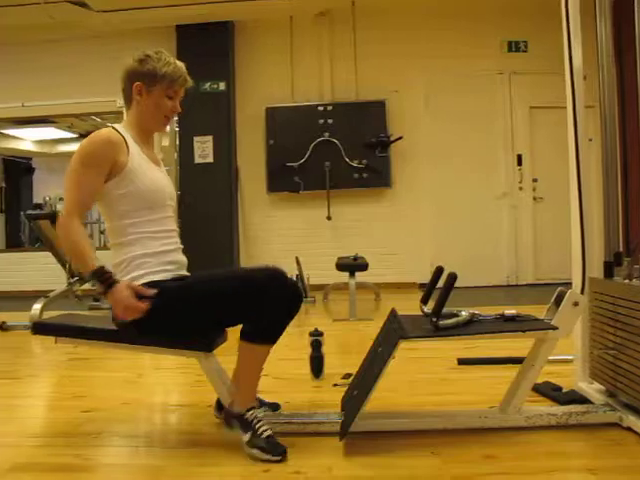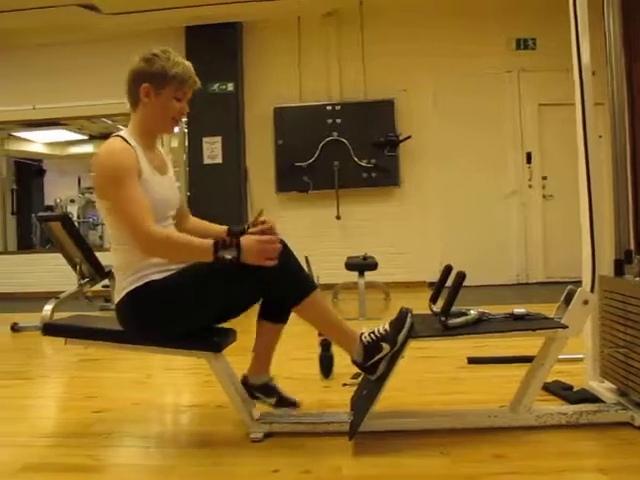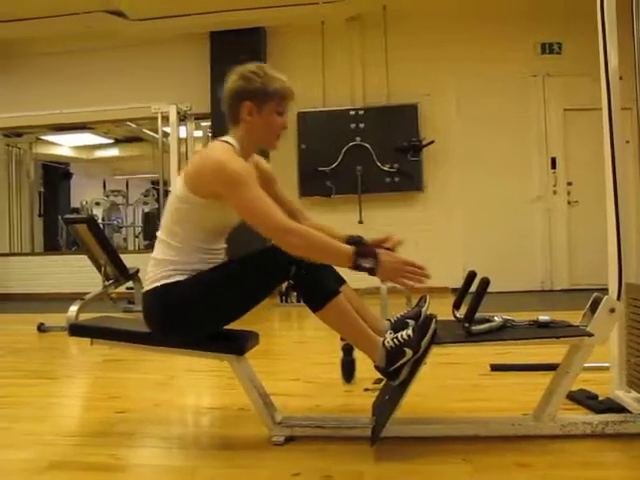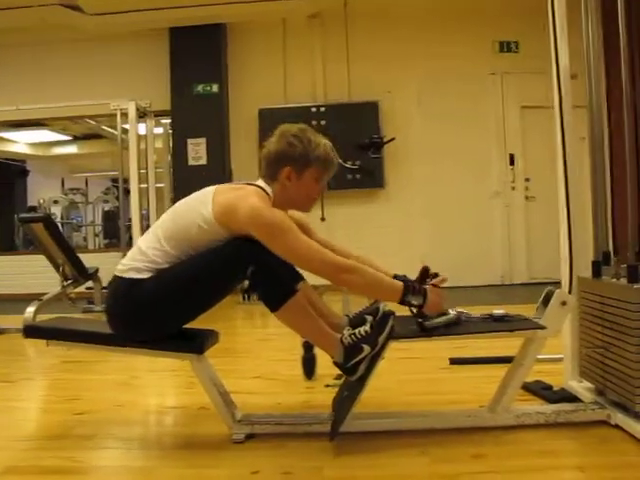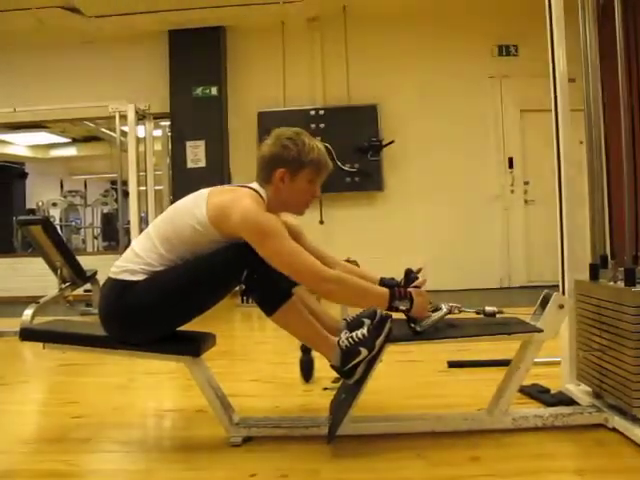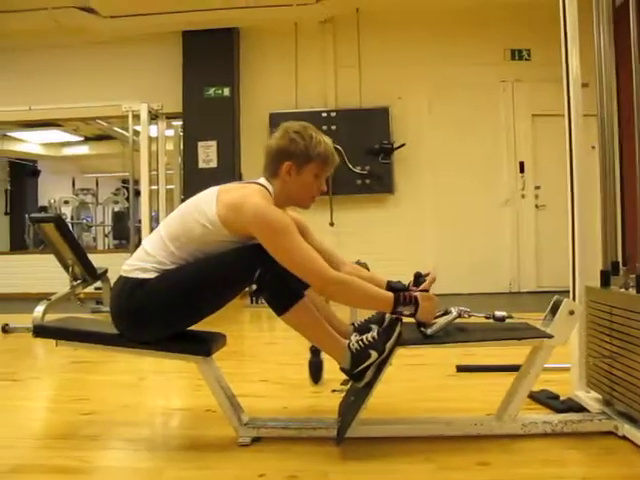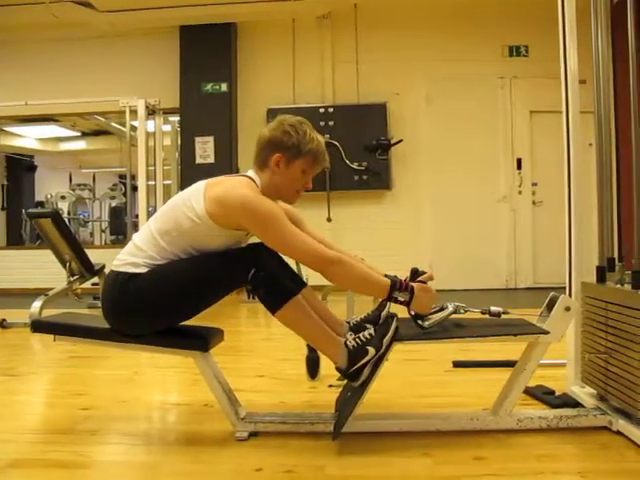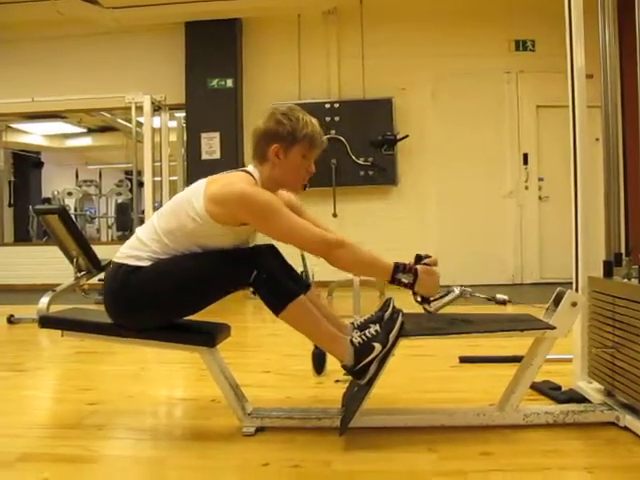
dt=0.5s
person 1, frame 1
left shoulder: (150, 151)
right shoulder: (107, 143)
right elbow: (68, 223)
right wrist: (109, 285)
left hip: (170, 290)
right hip: (147, 298)
left knee: (280, 292)
right knee: (275, 286)
left ankle: (237, 396)
right ankle: (242, 411)
person 1, frame 2
left shoulder: (159, 155)
right shoulder: (116, 156)
left elbow: (183, 224)
right elbow: (148, 238)
left wrist: (237, 234)
right wrist: (233, 251)
left hip: (170, 290)
right hip: (144, 302)
left knee: (270, 259)
right knee: (271, 259)
left ankle: (257, 379)
right ankle: (360, 349)
person 1, frame 3
left shoulder: (253, 166)
right shoulder: (222, 162)
left elbow: (301, 219)
right elbow: (286, 234)
left wrist: (362, 245)
right wrist: (369, 261)
left hip: (196, 289)
right hip: (170, 301)
left knee: (307, 255)
right knee: (290, 258)
left ankle: (384, 332)
right ankle: (384, 354)
person 1, frame 4
left shoulder: (273, 208)
right shoulder: (255, 209)
left elbow: (344, 258)
right elbow: (339, 272)
left wrist: (406, 282)
right wrist: (414, 296)
left hip: (153, 292)
right hip: (132, 301)
left knee: (268, 261)
right knee: (254, 257)
left ankle: (343, 328)
right ankle: (343, 351)
person 1, frame 5
left shoulder: (271, 215)
right shoulder: (248, 211)
left elbow: (332, 266)
right elbow: (322, 282)
left wrist: (393, 286)
right wrist: (400, 301)
left hip: (148, 296)
right hip: (126, 303)
left knee: (266, 263)
right knee: (250, 263)
left ankle: (340, 332)
right ankle: (340, 353)
person 1, frame 6
left shoulder: (280, 212)
right shoulder: (257, 207)
left elbow: (340, 267)
right elbow: (328, 283)
left wrist: (398, 289)
right wrist: (406, 304)
left hip: (160, 294)
right hip: (137, 301)
left knee: (279, 266)
right knee: (264, 265)
left ankle: (350, 335)
right ankle: (350, 356)
person 1, frame 7
left shoulder: (271, 205)
right shoulder: (245, 198)
left elbow: (334, 254)
right elbow: (326, 265)
left wrist: (396, 282)
right wrist: (403, 293)
left hip: (153, 286)
right hip: (129, 295)
left knee: (266, 265)
right knee: (258, 263)
left ankle: (345, 333)
right ankle: (346, 355)
person 1, frame 8
left shoulder: (275, 196)
right shoulder: (245, 193)
left elbow: (335, 241)
right elbow: (330, 249)
left wrist: (403, 269)
right wrist: (406, 275)
left hip: (155, 282)
right hip: (131, 288)
left knee: (266, 264)
right knee: (261, 263)
left ankle: (348, 333)
right ankle: (351, 353)
